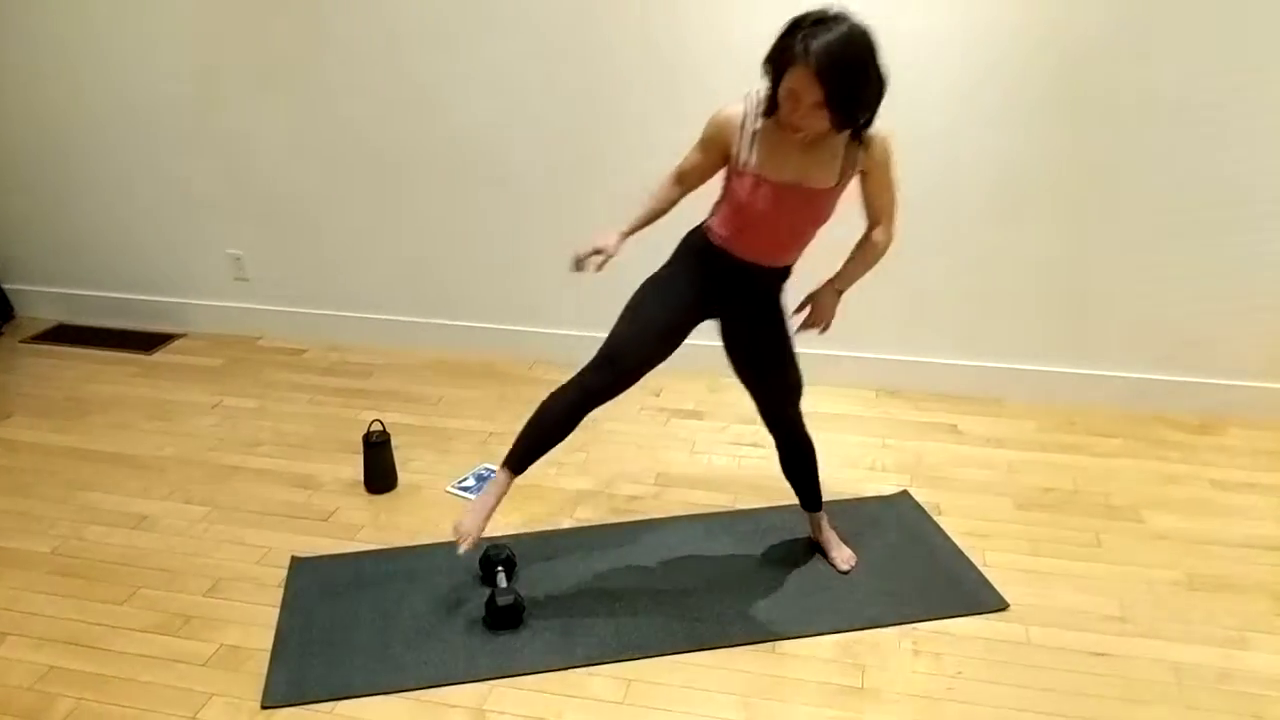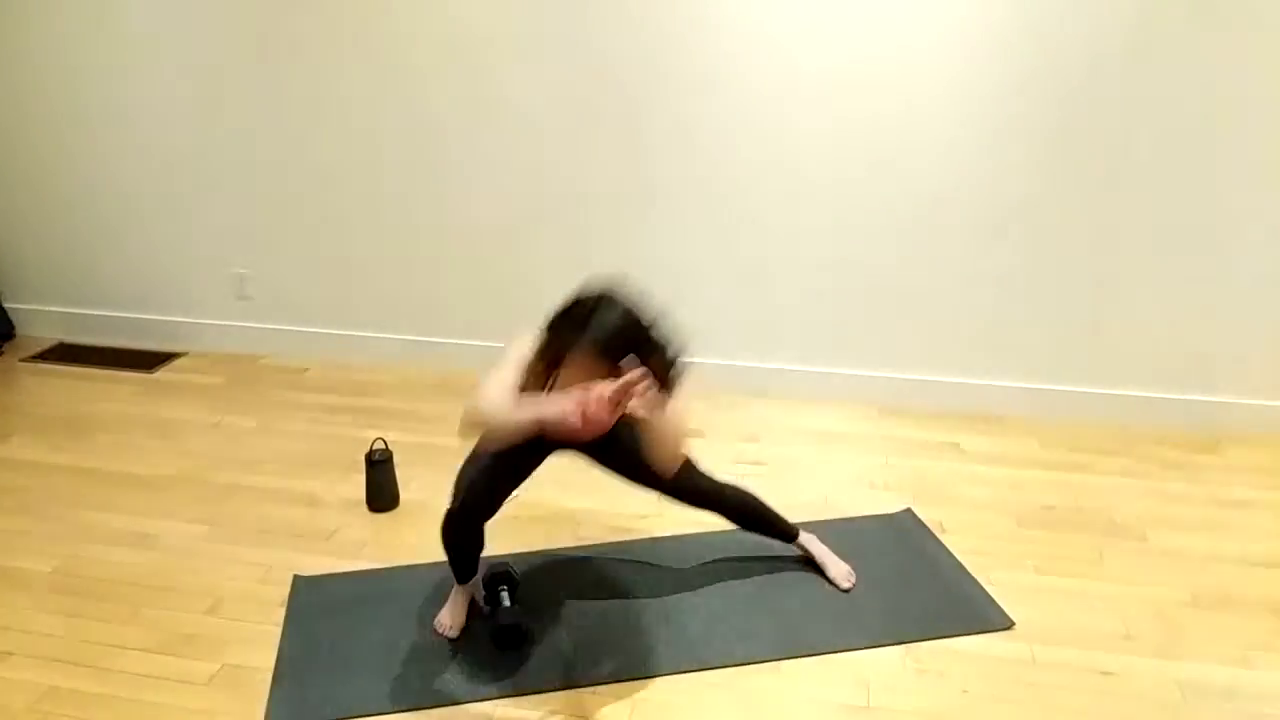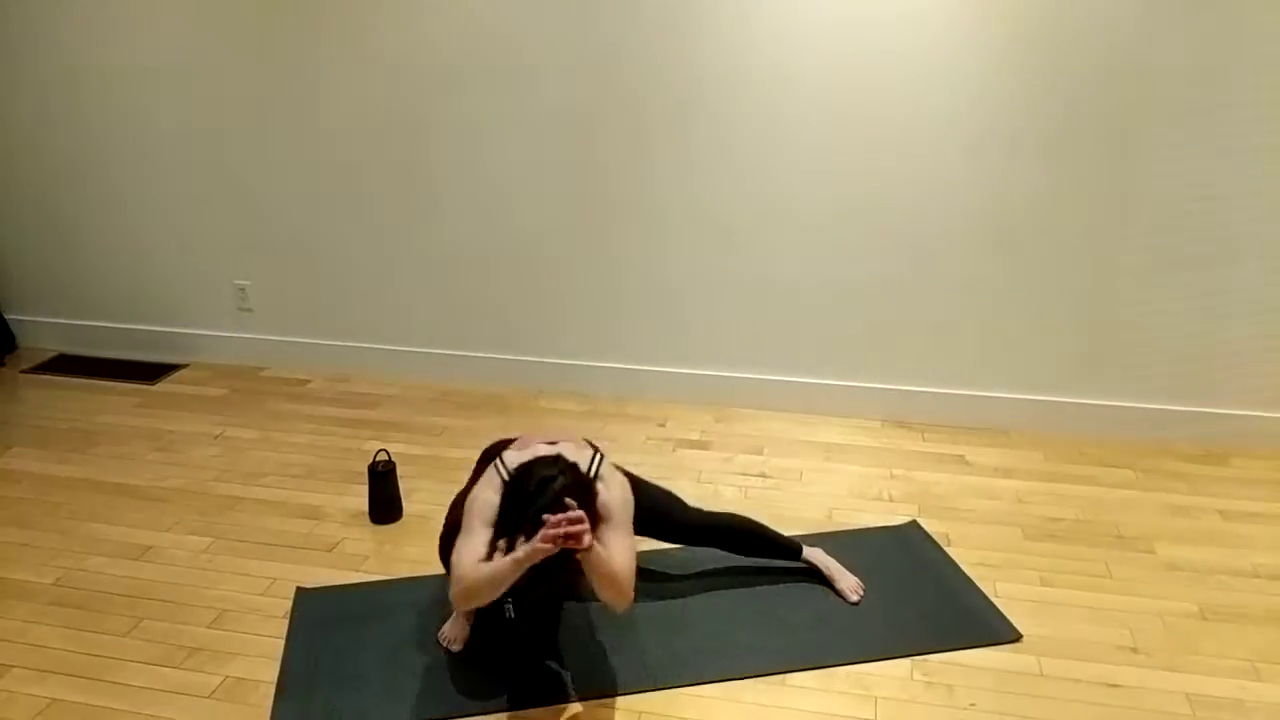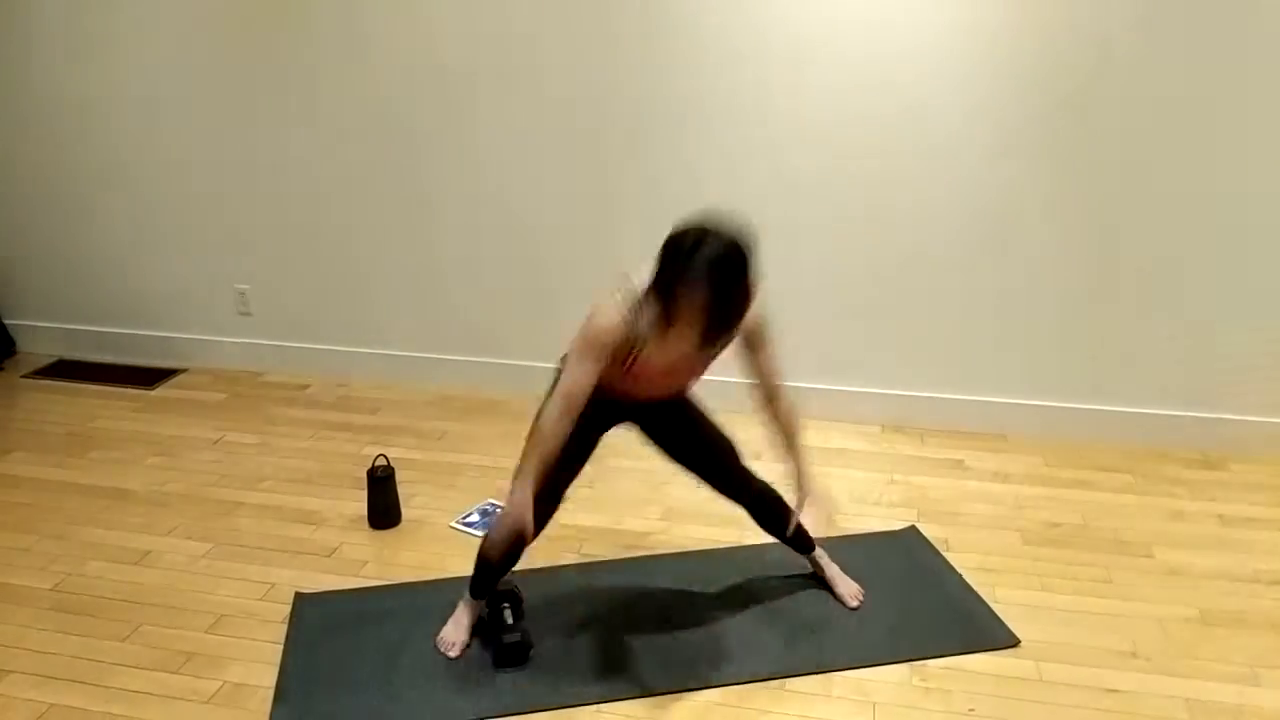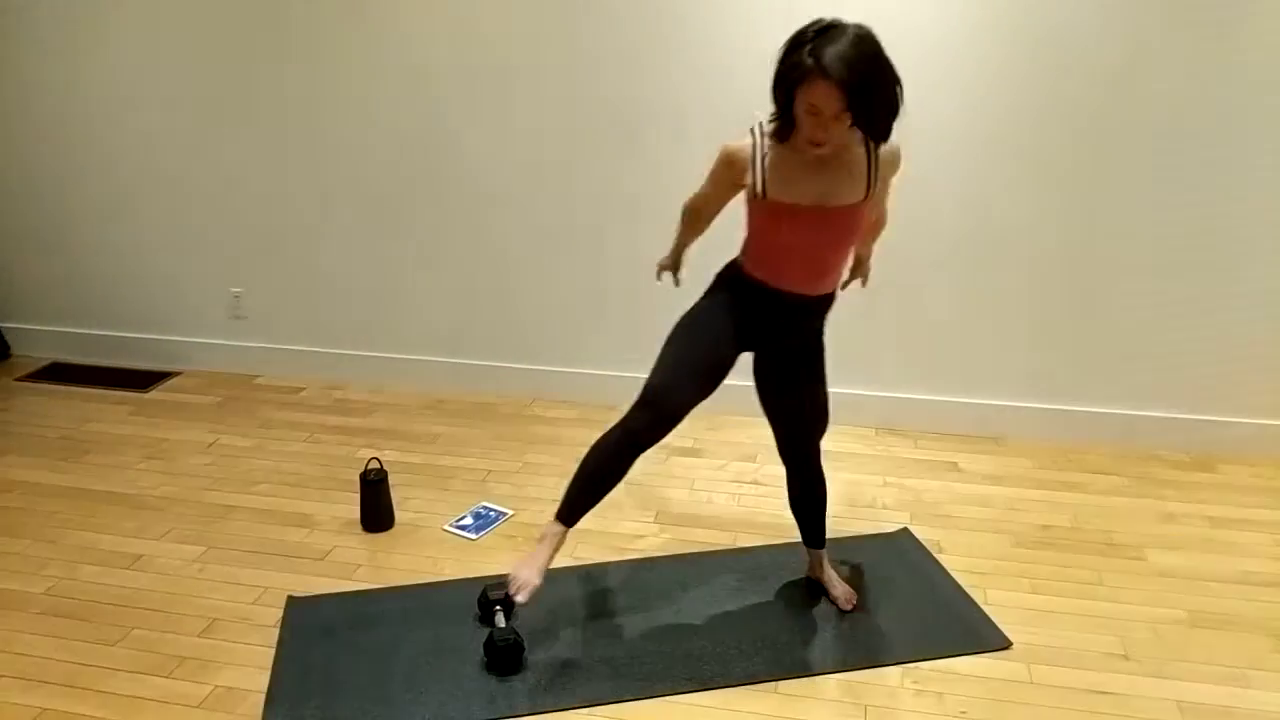
dt=0.4s
person 1, frame 1
left shoulder: (866, 147)
right shoulder: (736, 123)
left elbow: (881, 229)
right elbow: (682, 179)
left wrist: (836, 288)
right wrist: (623, 233)
left hip: (760, 293)
right hip: (697, 268)
left knee: (784, 415)
right knee: (603, 377)
left ankle: (819, 523)
right ankle: (498, 486)
person 1, frame 2
left shoulder: (644, 369)
right shoulder: (536, 352)
left elbow: (667, 461)
right elbow: (481, 418)
left wrist: (650, 409)
right wrist: (554, 408)
left hip: (603, 430)
right hip: (532, 425)
left knee: (701, 488)
right knee: (466, 511)
left ankle: (805, 542)
right ankle: (464, 587)
person 1, frame 3
left shoulder: (607, 490)
right shoulder: (494, 488)
left elbow: (621, 596)
right elbow: (462, 592)
left wrist: (589, 546)
right wrist: (528, 551)
left hip: (584, 471)
right hip: (518, 480)
left knee: (696, 523)
right knee: (457, 543)
left ankle: (813, 556)
right ankle: (468, 616)
person 1, frame 4
left shoulder: (744, 316)
right shoulder: (616, 320)
left elbow: (773, 393)
right elbow: (563, 406)
left wrist: (800, 466)
right wrist: (523, 489)
left hip: (665, 403)
right hip: (595, 397)
left knee: (739, 483)
right knee: (535, 508)
left ankle: (818, 560)
right ankle: (473, 604)
person 1, frame 5
left shoulder: (882, 158)
right shoulder: (746, 155)
right elbow: (701, 207)
left wrist: (862, 259)
right wrist: (677, 251)
left hip: (803, 325)
right hip: (736, 302)
left knee: (803, 453)
right knee: (647, 419)
left ankle: (818, 563)
right ankle: (549, 541)
